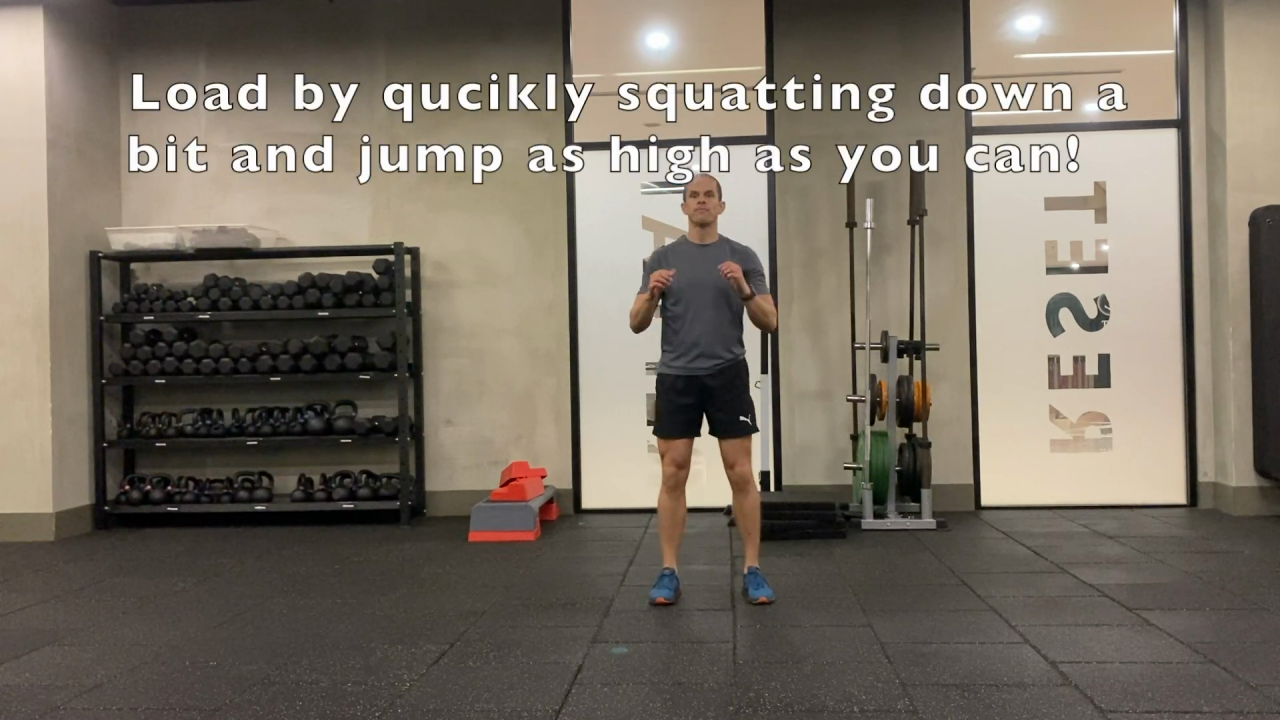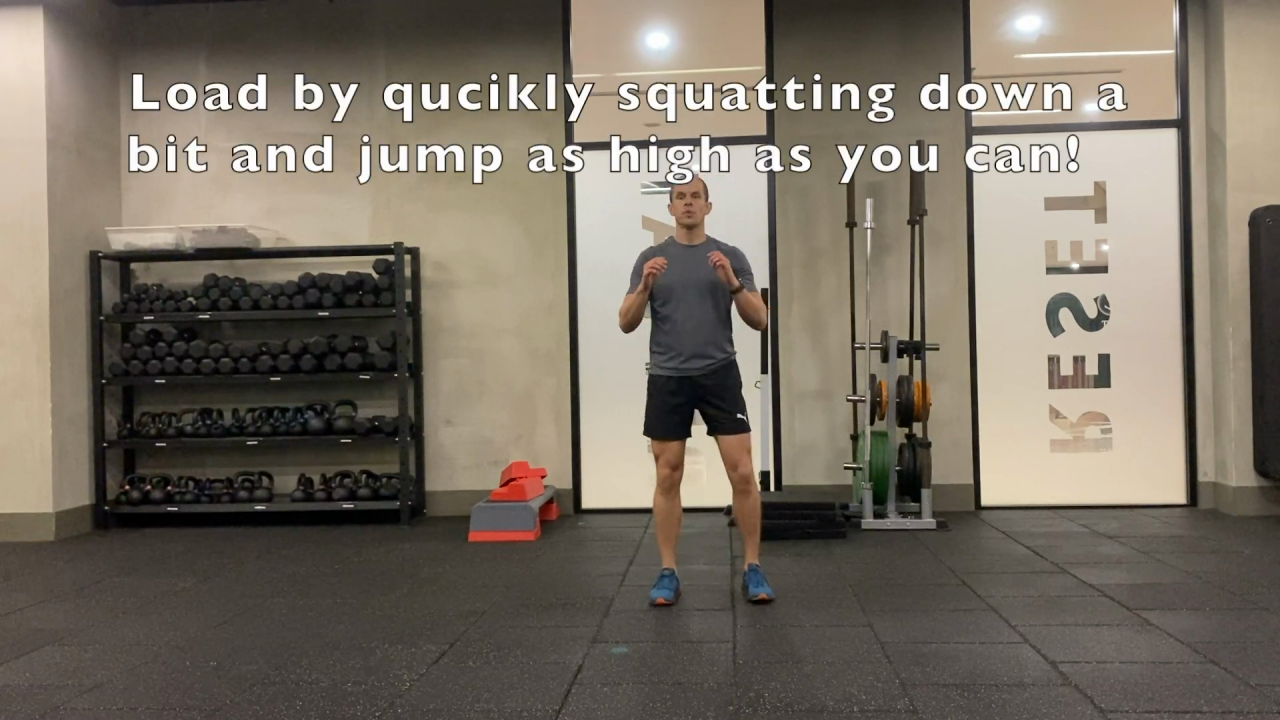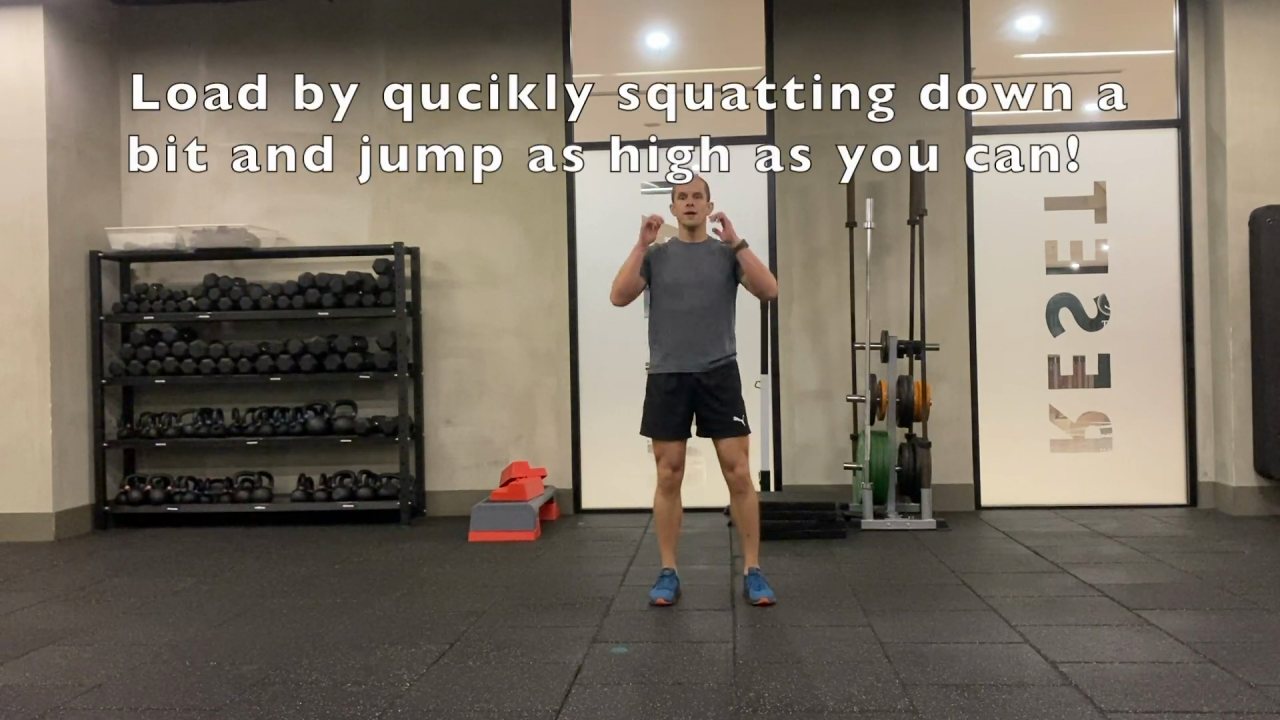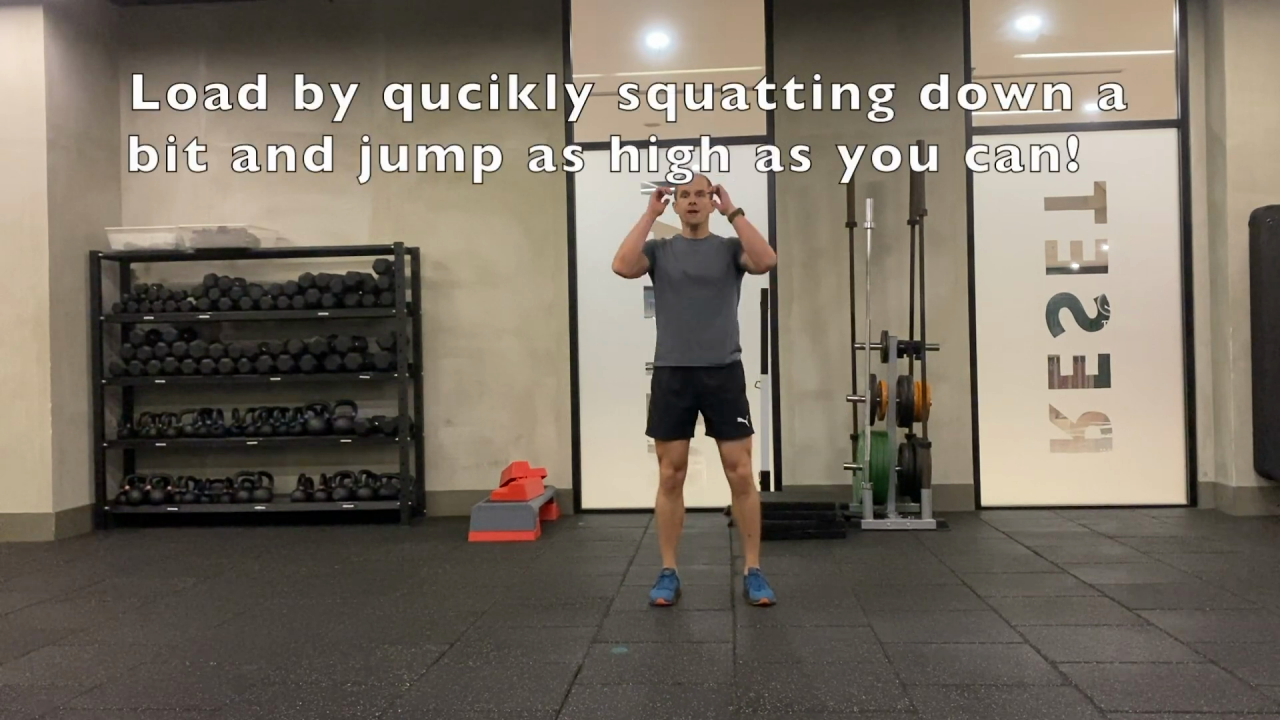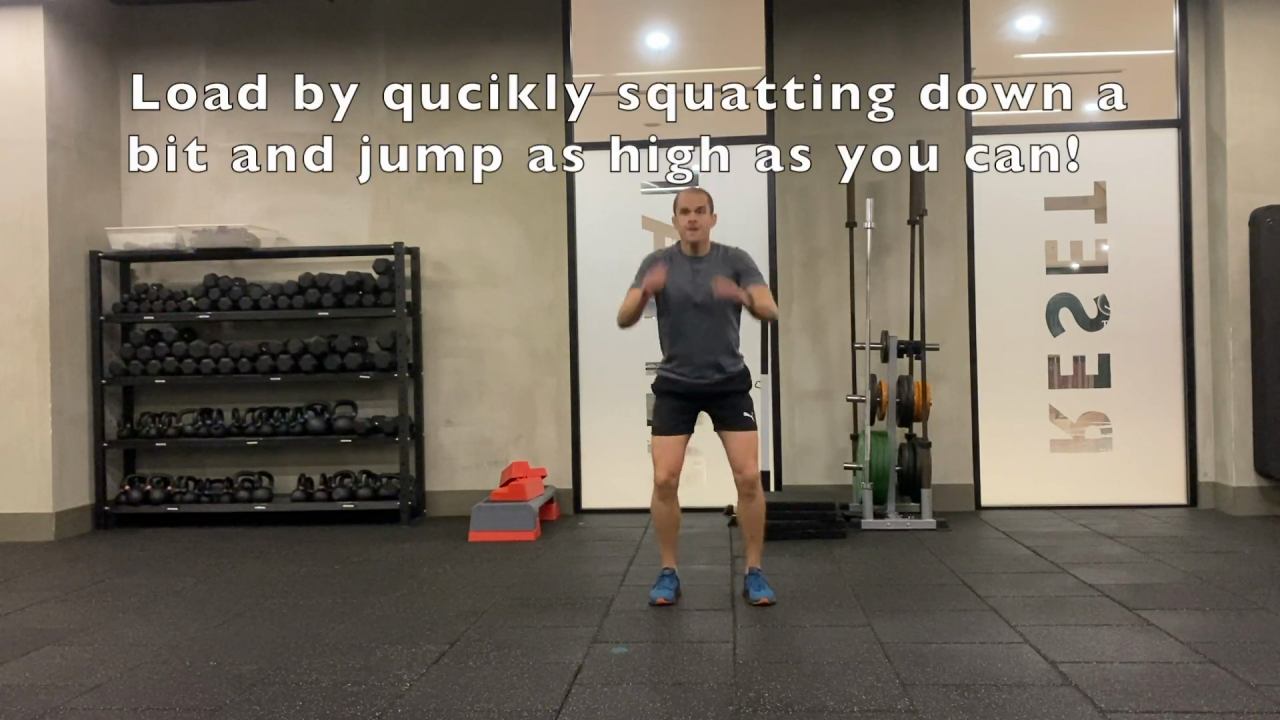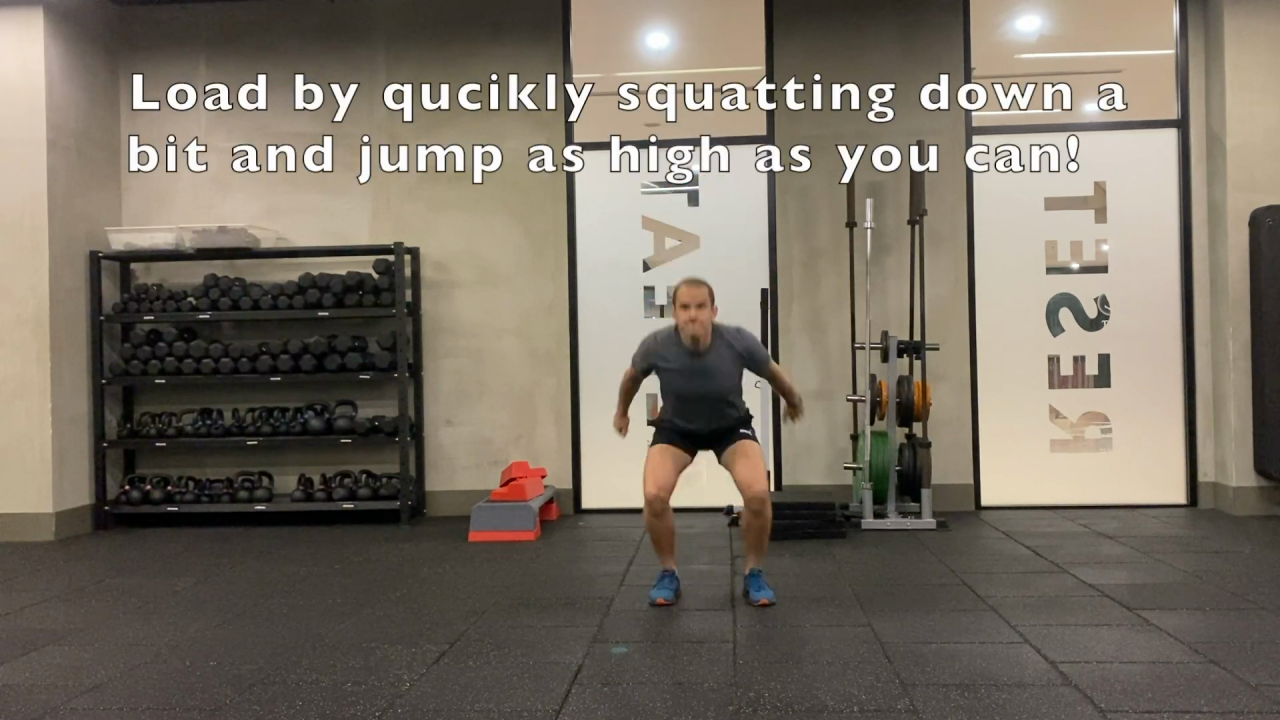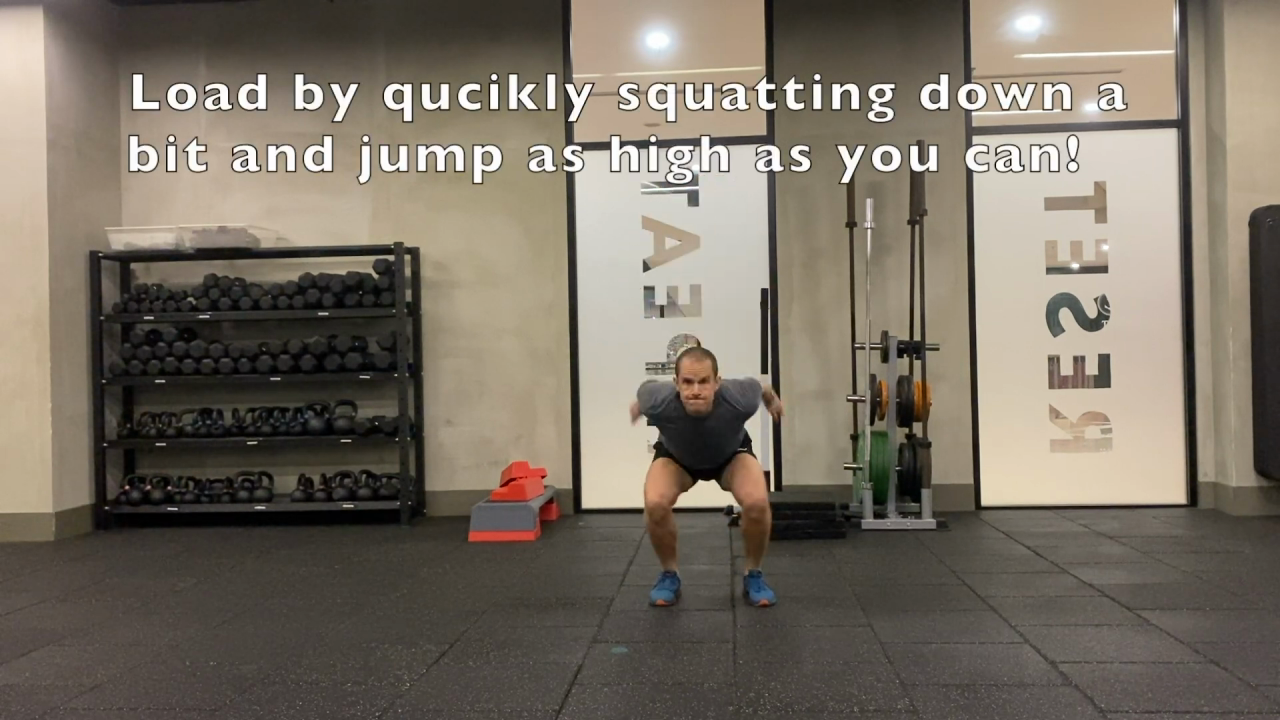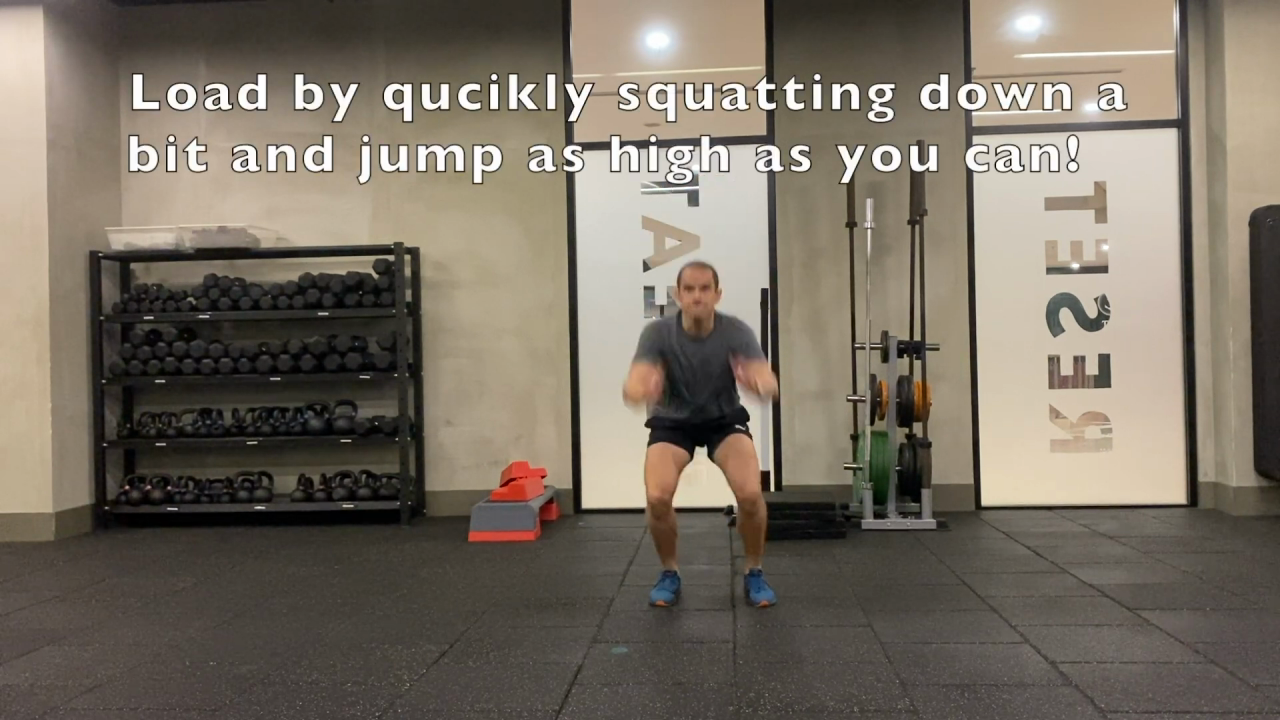
dt=0.2s
person 1, frame 1
left shoulder: (743, 256)
right shoulder: (662, 258)
left elbow: (770, 322)
right elbow: (636, 323)
left wrist: (744, 289)
right wrist: (651, 293)
left hip: (728, 375)
right hip: (676, 377)
left knee: (742, 476)
right knee: (673, 477)
left ankle: (752, 569)
right ankle: (669, 572)
person 1, frame 2
left shoulder: (731, 256)
right shoulder: (651, 258)
left elbow: (760, 320)
right elbow: (626, 323)
left wrist: (733, 282)
right wrist: (644, 286)
left hip: (719, 374)
right hip: (667, 378)
left knee: (743, 474)
right knee: (667, 478)
left ankle: (752, 567)
right ankle: (668, 572)
person 1, frame 3
left shoulder: (729, 251)
right shoulder: (654, 255)
left elbow: (769, 290)
right elbow: (619, 297)
left wrist: (736, 241)
right wrist: (642, 243)
left hip: (719, 374)
right hip: (667, 377)
left knee: (739, 476)
right knee: (668, 478)
left ankle: (753, 571)
right ankle: (668, 572)
person 1, frame 4
left shoulder: (730, 248)
right shoulder: (659, 250)
left elbow: (766, 261)
right elbow: (622, 267)
left wrist: (734, 211)
right wrist: (649, 214)
left hip: (724, 373)
right hip: (671, 375)
left knee: (741, 476)
right knee: (670, 478)
left ankle: (753, 571)
right ankle: (668, 572)
person 1, frame 5
left shoulder: (735, 260)
right shoulder: (656, 263)
left elbow: (770, 311)
right elbow: (624, 319)
left wrist: (742, 296)
right wrist: (645, 292)
left hip: (728, 381)
right hip: (675, 384)
left knee: (748, 477)
right knee: (664, 480)
left ankle: (754, 571)
right ankle: (668, 572)
person 1, frame 6
left shoulder: (739, 342)
right shoulder: (656, 345)
left elbow: (773, 372)
right elbow: (631, 376)
left wrist: (793, 400)
right wrist: (621, 411)
left hip: (730, 424)
right hip: (676, 427)
left knee: (758, 492)
right knee: (655, 493)
left ankle: (753, 571)
right ankle: (668, 572)
person 1, frame 7
left shoulder: (740, 397)
right shoulder: (659, 401)
left elbow: (760, 388)
left wrist: (773, 400)
right wrist: (637, 406)
left hip: (730, 454)
right hip: (676, 457)
left knee: (757, 502)
right knee: (655, 503)
left ankle: (753, 574)
right ankle: (670, 573)
person 1, frame 8
left shoulder: (736, 332)
right shoulder: (657, 334)
left elbow: (769, 387)
right elbow: (631, 391)
left wrist: (757, 379)
right wrist: (645, 385)
left hip: (724, 420)
right hip: (672, 422)
left knee: (750, 493)
right knee: (658, 497)
left ankle: (754, 572)
right ankle: (669, 572)
